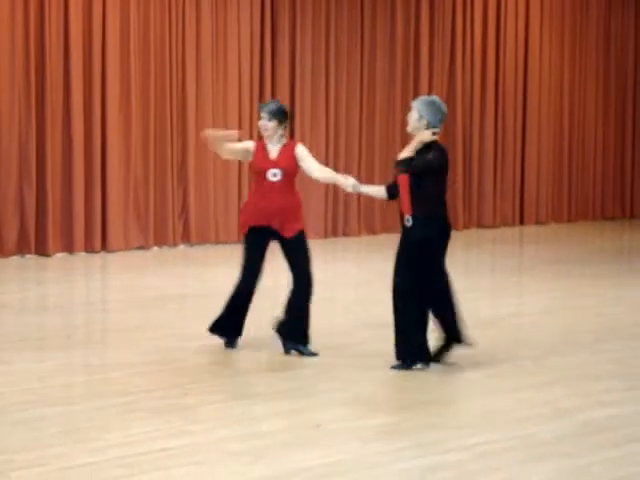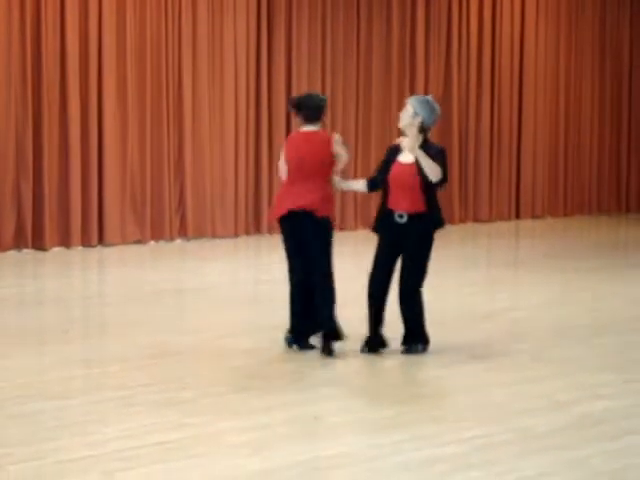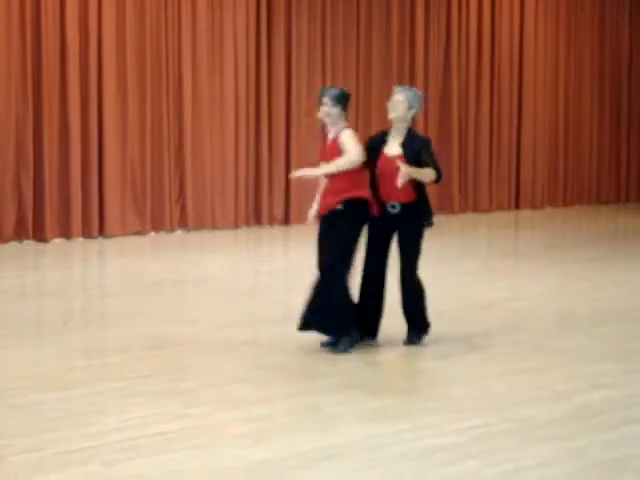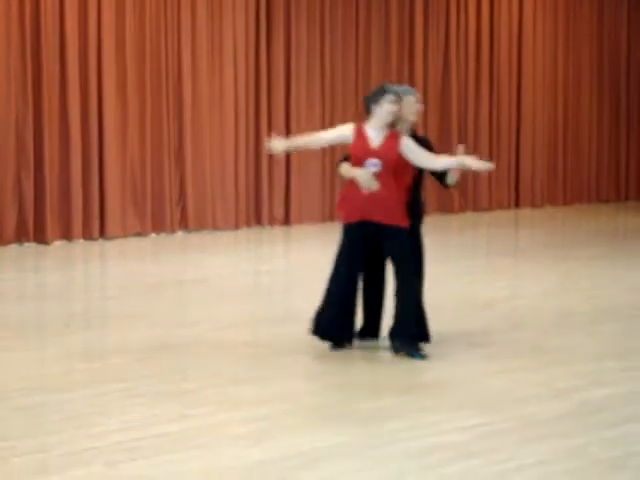
dt=0.3s
person 1, frame 1
left shoulder: (296, 149)
right shoulder: (251, 148)
left elbow: (316, 170)
right elbow: (225, 151)
left wrist: (341, 179)
right wrist: (216, 138)
left hip: (288, 219)
right hip: (257, 219)
left knee: (303, 277)
right knee: (249, 276)
left ankle: (293, 336)
right ankle: (229, 329)
person 1, frame 2
left shoulder: (291, 140)
right shoulder: (332, 139)
right elbow: (340, 164)
left hip: (288, 208)
right hip: (316, 209)
left knee: (300, 271)
right knee: (321, 272)
left ankle: (299, 335)
right ankle: (326, 335)
person 1, frame 3
left shoulder: (345, 134)
right shoulder: (329, 137)
left elbow: (355, 158)
left wrist: (321, 170)
right wrist: (318, 201)
left hip: (351, 204)
right hip: (335, 206)
left knee: (333, 267)
right knee: (329, 266)
left ankle: (343, 331)
right ankle: (342, 330)
person 1, frame 4
left shoulder: (400, 141)
right shoulder: (352, 131)
left elbow: (430, 161)
right elbow: (319, 139)
left wrist: (464, 161)
right wrist: (287, 144)
left hip: (391, 214)
right hip: (357, 212)
left knee: (406, 272)
right knee: (346, 270)
left ankle: (404, 338)
right ankle: (339, 332)
person 2, frame 1
left shoulder: (436, 153)
right shoulder: (416, 150)
left elbow: (402, 165)
right elbow: (394, 190)
left wrist: (418, 142)
right wrist: (360, 188)
left hip: (430, 229)
right hip: (412, 228)
left knee: (429, 288)
right knee: (404, 287)
right ankle: (413, 351)
person 2, frame 2
left shoulder: (434, 152)
right shoulder: (394, 151)
left elbow: (437, 178)
right elbow: (375, 183)
left wrist: (416, 150)
right wrist: (342, 184)
left hip: (419, 225)
right hip: (391, 223)
left knee: (409, 285)
right knee: (378, 281)
left ankle: (417, 338)
right ankle: (374, 337)
person 2, frame 3
left shoulder: (420, 143)
right shoulder: (376, 141)
left elbow: (434, 175)
left wrist: (410, 172)
left hip: (411, 214)
right hip: (381, 213)
left knee: (408, 272)
right knee: (373, 270)
left ankle: (417, 326)
right ankle: (367, 329)
person 2, frame 4
left shoulder: (421, 145)
left elbow: (447, 180)
right elbow: (345, 166)
left wrist: (457, 166)
right wrist: (357, 173)
left hip: (407, 215)
left knee: (414, 272)
right knee: (373, 269)
right ankle: (369, 329)
